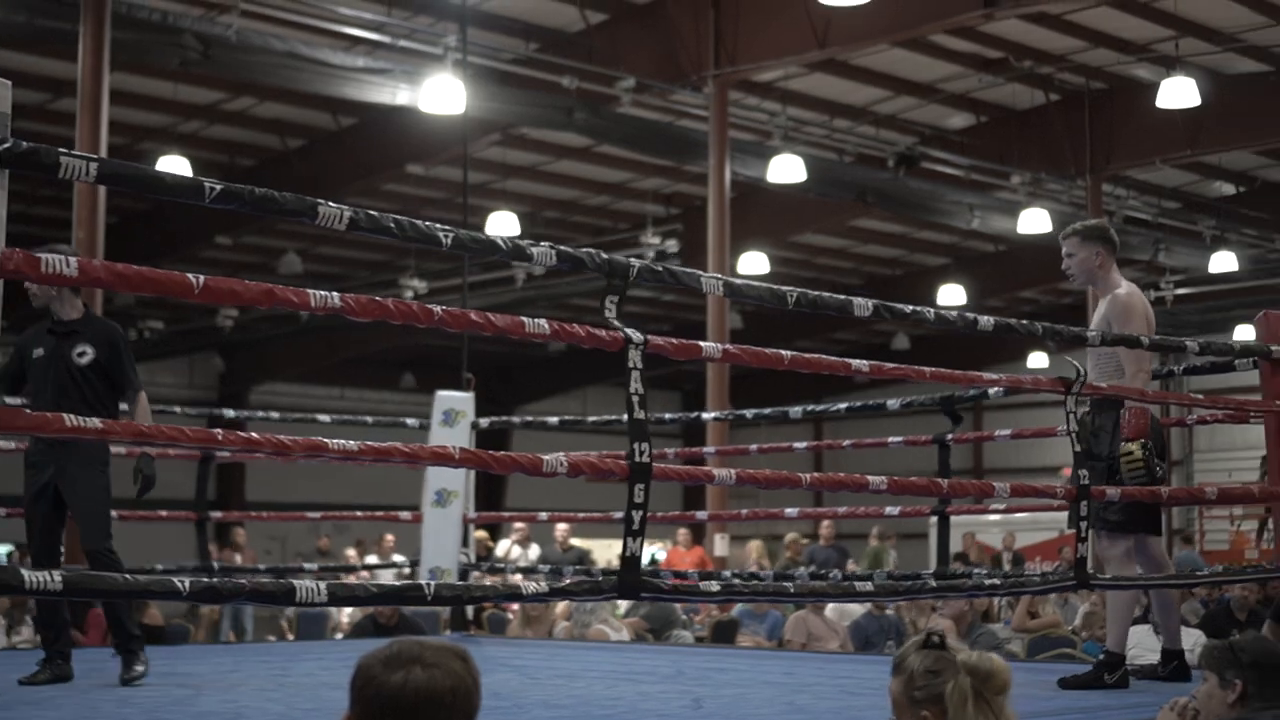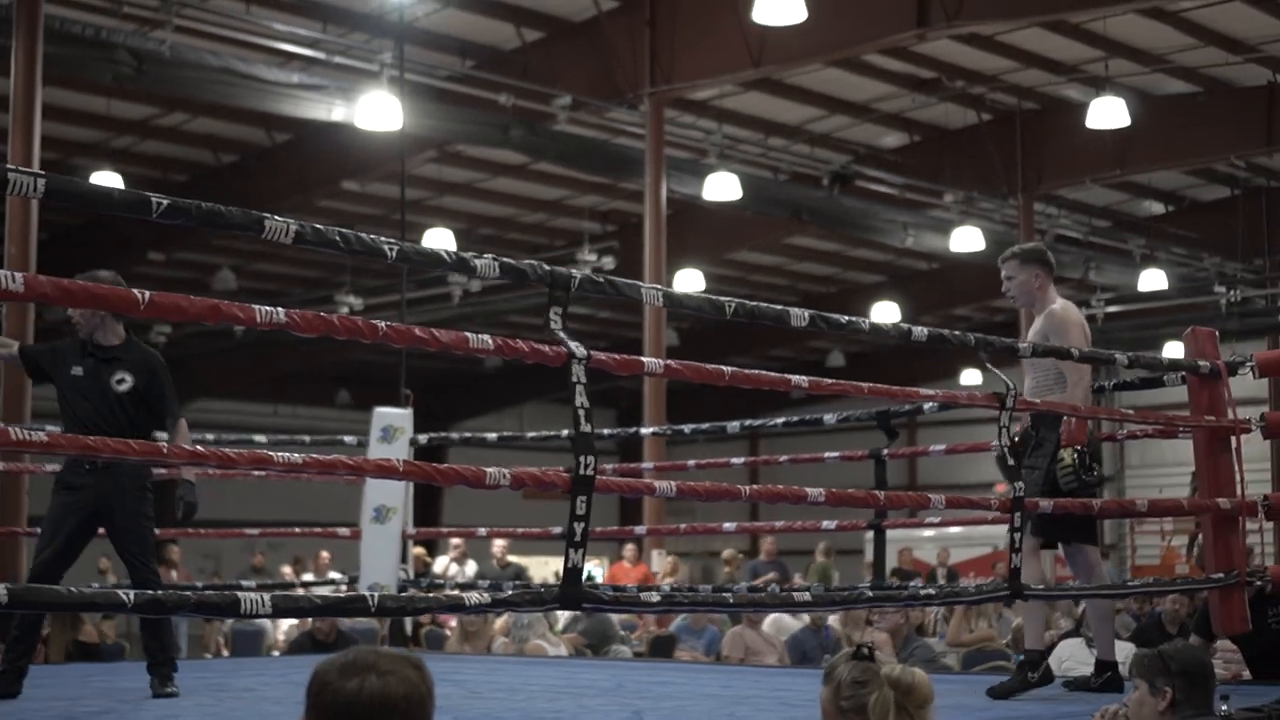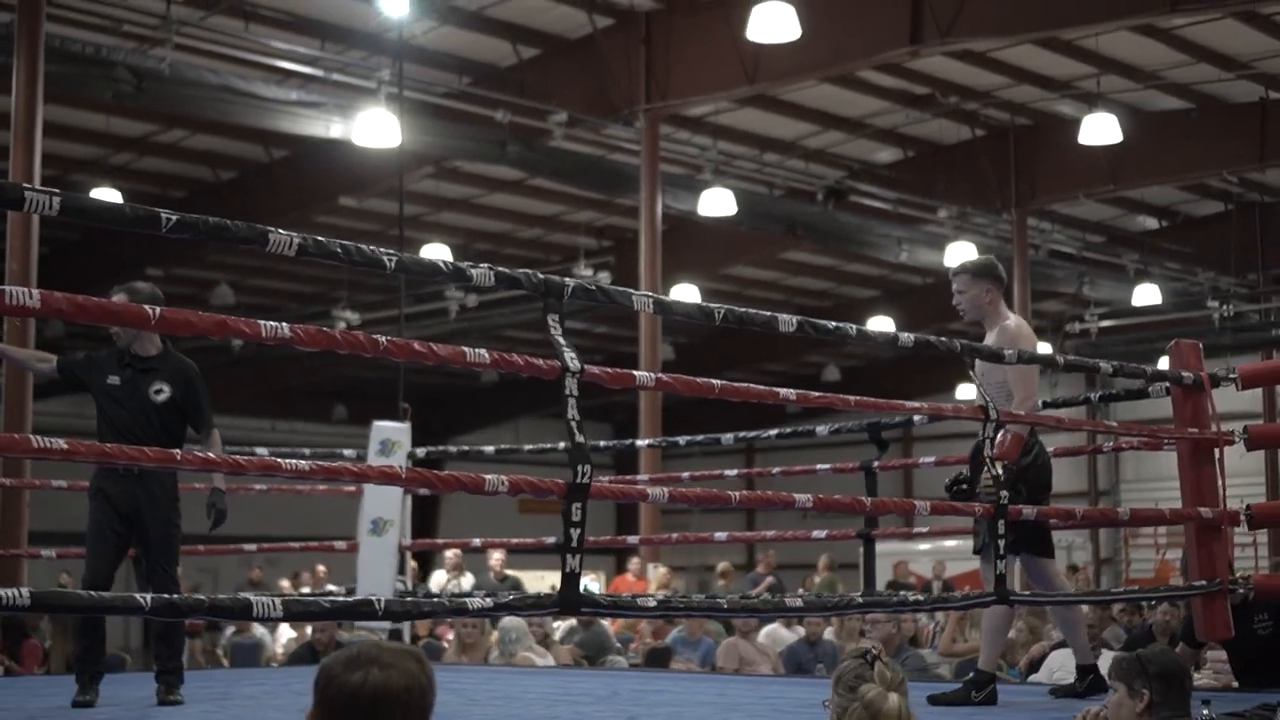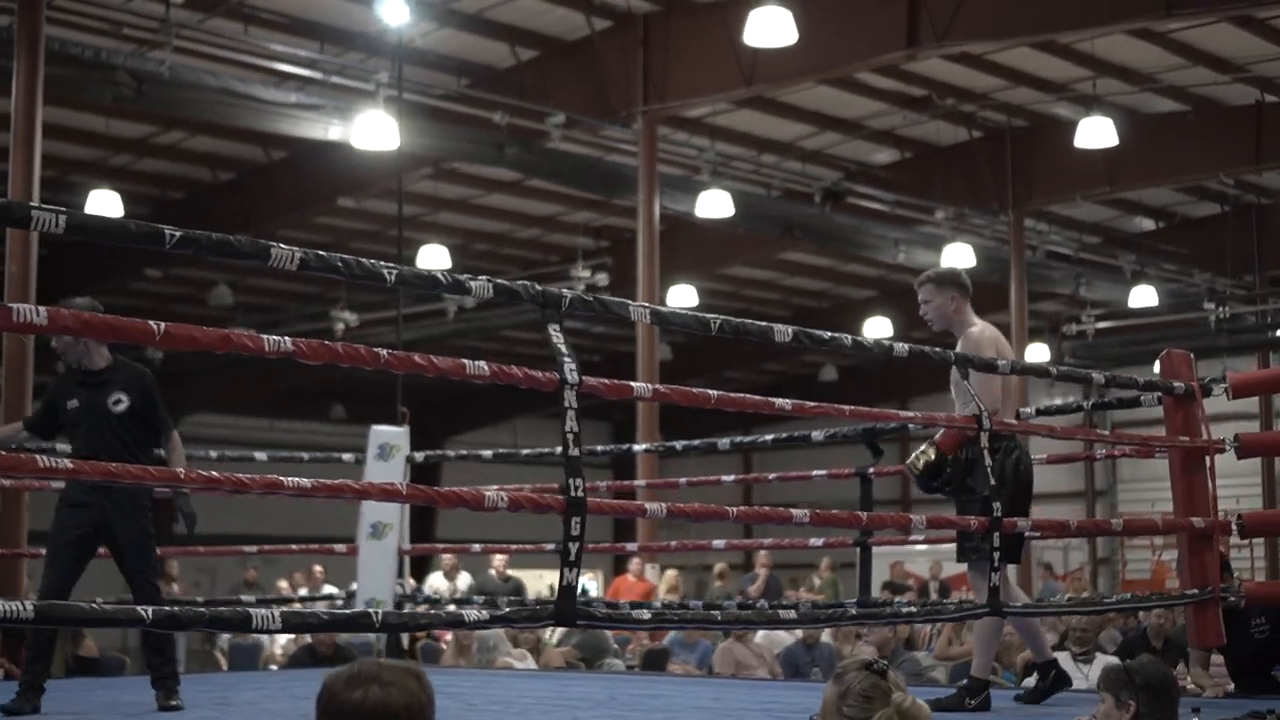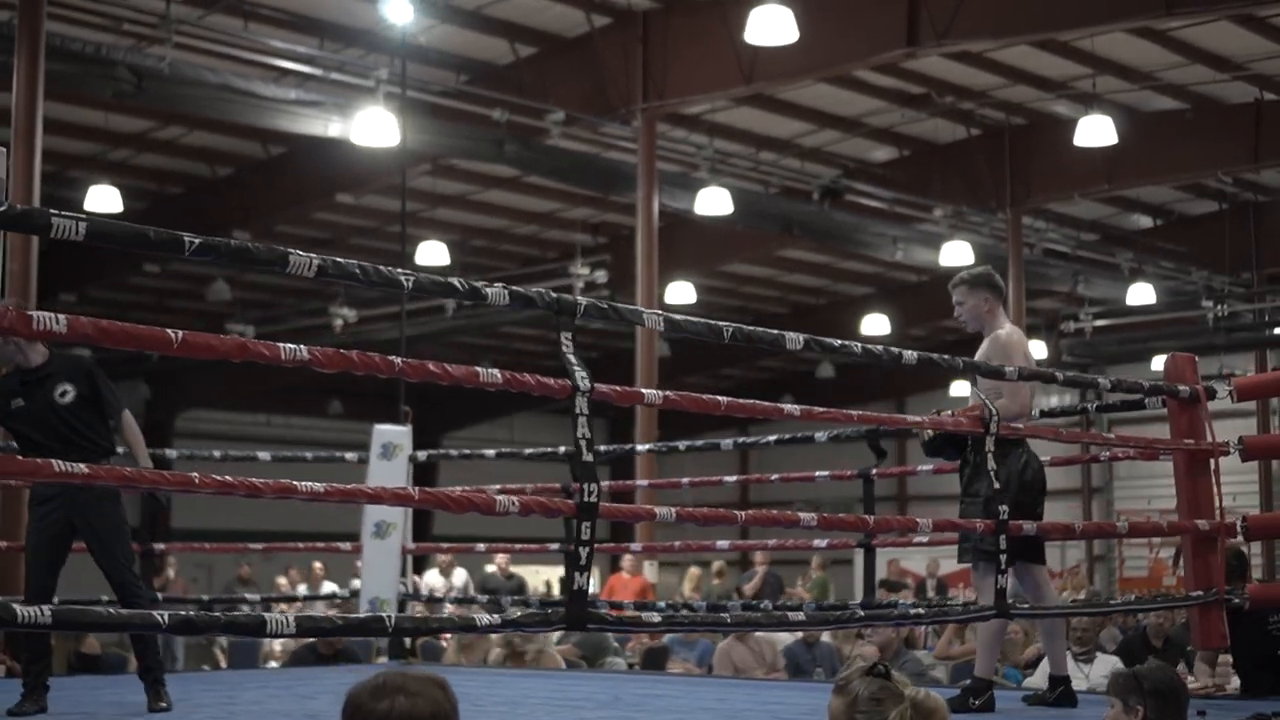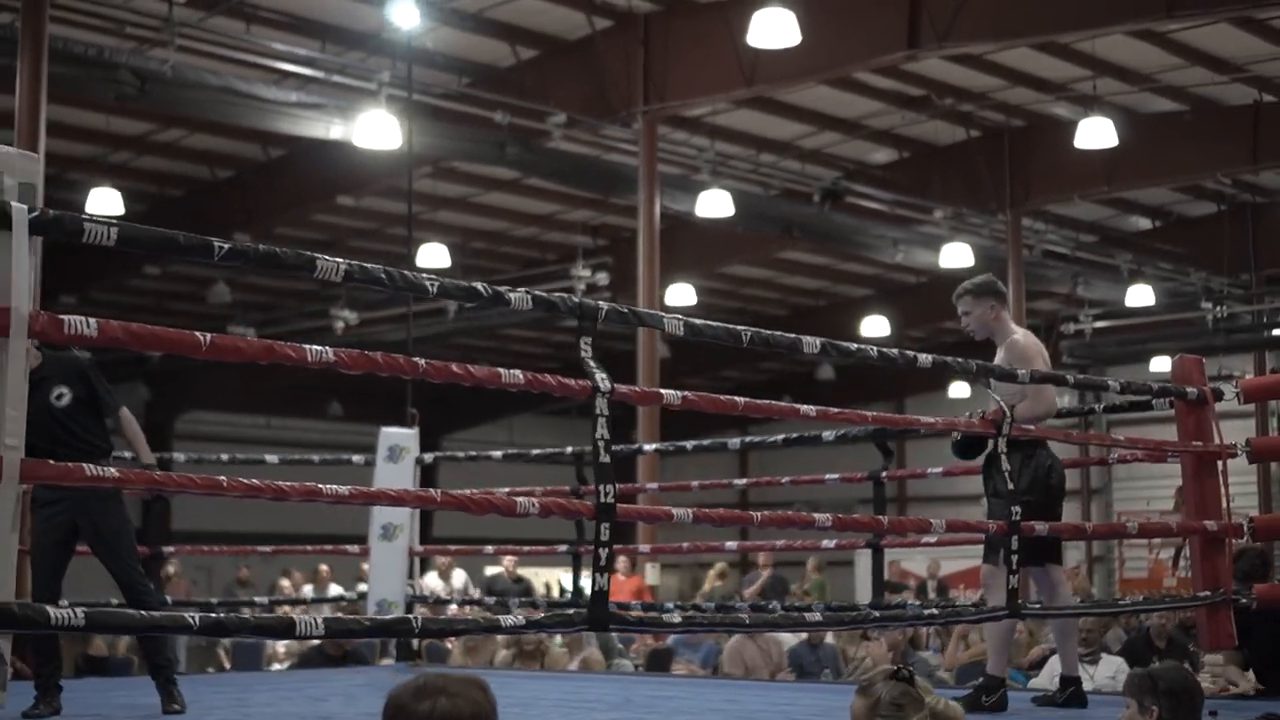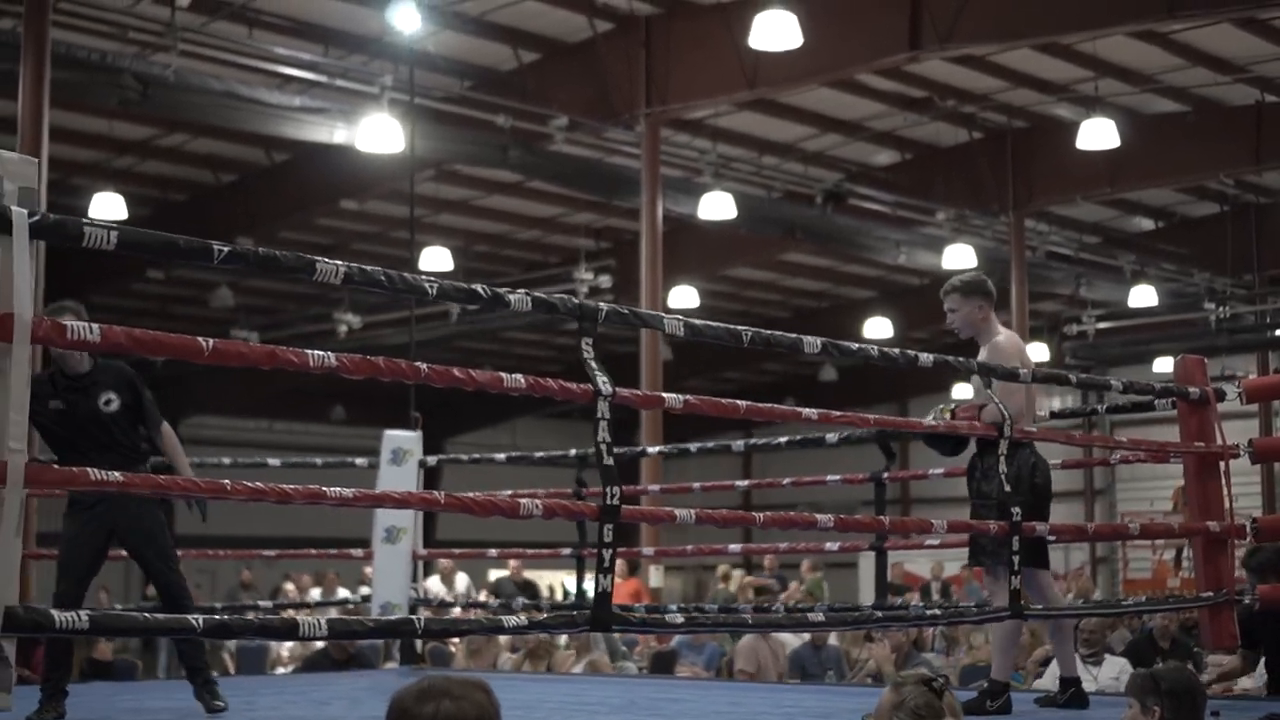
dt=0.4s
person 1, frame 1
left shoulder: (1124, 300)
right shoulder: (1110, 303)
left elbow: (1137, 377)
left wrist: (1133, 441)
left hip: (1122, 430)
right hip: (1113, 430)
left knee: (1114, 547)
right knee: (1145, 547)
left ankle: (1113, 663)
right ankle: (1174, 657)
person 1, frame 2
left shoulder: (1060, 315)
right shoulder: (1044, 321)
left elbow: (1078, 388)
left wrist: (1070, 446)
right wrist: (1020, 440)
left hip: (1061, 445)
right hip: (1050, 444)
left knee: (1028, 546)
right knee: (1083, 558)
left ankle: (1033, 662)
right ankle: (1107, 669)
person 1, frame 3
left shoulder: (1012, 333)
right shoulder: (993, 338)
left elbow: (1024, 406)
left wrist: (1001, 463)
right wrist: (970, 469)
left hip: (1014, 460)
right hip: (1003, 460)
left knee: (997, 568)
right knee: (1040, 570)
left ankle: (983, 682)
right ankle: (1088, 672)
person 1, frame 4
left shoulder: (977, 337)
right shoulder: (975, 340)
left elbow: (985, 406)
left wrist: (939, 449)
right wrist: (952, 455)
left hip: (994, 462)
right hip: (993, 463)
left knee: (985, 576)
right knee: (993, 577)
left ankle: (977, 688)
right ankle: (1049, 668)
person 1, frame 5
left shoulder: (1004, 339)
right shoulder: (1000, 344)
left elbow: (1017, 404)
left wrist: (960, 419)
left hip: (1001, 465)
right hip: (1004, 465)
left knee: (988, 576)
right knee: (1032, 576)
left ankle: (980, 689)
right ankle: (1060, 683)
person 1, frame 6
left shoulder: (1019, 345)
right shoulder: (1011, 349)
left elbow: (1044, 405)
left wrist: (990, 423)
left hip: (1024, 467)
right hip: (1026, 468)
left knee: (998, 574)
right knee: (1048, 577)
left ankle: (992, 686)
right ankle: (1070, 684)
person 1, frame 7
left shoulder: (999, 346)
right shoulder: (1002, 348)
left elbow: (1011, 410)
left wrist: (961, 417)
right wrist: (965, 413)
left hip: (1008, 467)
right hip: (1020, 467)
left knee: (1001, 578)
right knee: (1035, 578)
left ankle: (997, 691)
right ankle: (1070, 684)
person 2, frame 1
left shoulder: (104, 334)
left elbow: (135, 396)
left wrist: (146, 453)
left hip: (85, 455)
right hip: (41, 455)
left knee: (97, 548)
right knee: (42, 560)
left ankle: (131, 649)
right ankle: (56, 658)
person 2, frame 2
left shoulder: (144, 361)
right shoulder: (65, 355)
left elbow: (175, 424)
left wrist: (187, 478)
left hip: (126, 480)
right hip: (76, 477)
left knee: (145, 578)
right knee: (41, 574)
left ankle: (162, 672)
person 2, frame 3
left shoulder: (181, 371)
right shoulder: (103, 363)
left elbow: (208, 433)
right elbow: (48, 364)
left wrist: (218, 487)
left hip: (157, 486)
right hip: (109, 484)
left knee: (164, 586)
right knee: (94, 583)
left ankle: (169, 681)
right ankle: (87, 680)
person 2, frame 4
left shoulder: (136, 378)
right shoulder: (63, 389)
left elbow: (169, 437)
left wrist: (182, 492)
left hip: (128, 499)
right hip: (79, 499)
left knee: (148, 595)
right knee: (50, 596)
left ankle: (167, 686)
person 2, frame 5
left shoulder: (77, 368)
left elbow: (122, 417)
left wrist: (147, 469)
left hip: (96, 488)
right hip: (48, 494)
left knee: (128, 585)
right knee: (35, 594)
left ankle: (155, 683)
right ankle: (35, 690)
person 2, frame 6
left shoulder: (72, 368)
left elbow: (120, 415)
left wrist: (149, 466)
left hip: (97, 488)
right hip: (49, 496)
left knee: (135, 584)
right knee: (43, 596)
left ankle: (167, 683)
person 2, frame 7
left shoulder: (120, 377)
right shoulder: (39, 390)
left elbow: (160, 430)
left wrist: (188, 479)
left hip: (137, 496)
right hip: (86, 503)
left knee: (173, 588)
right knee: (66, 599)
left ankle: (204, 683)
